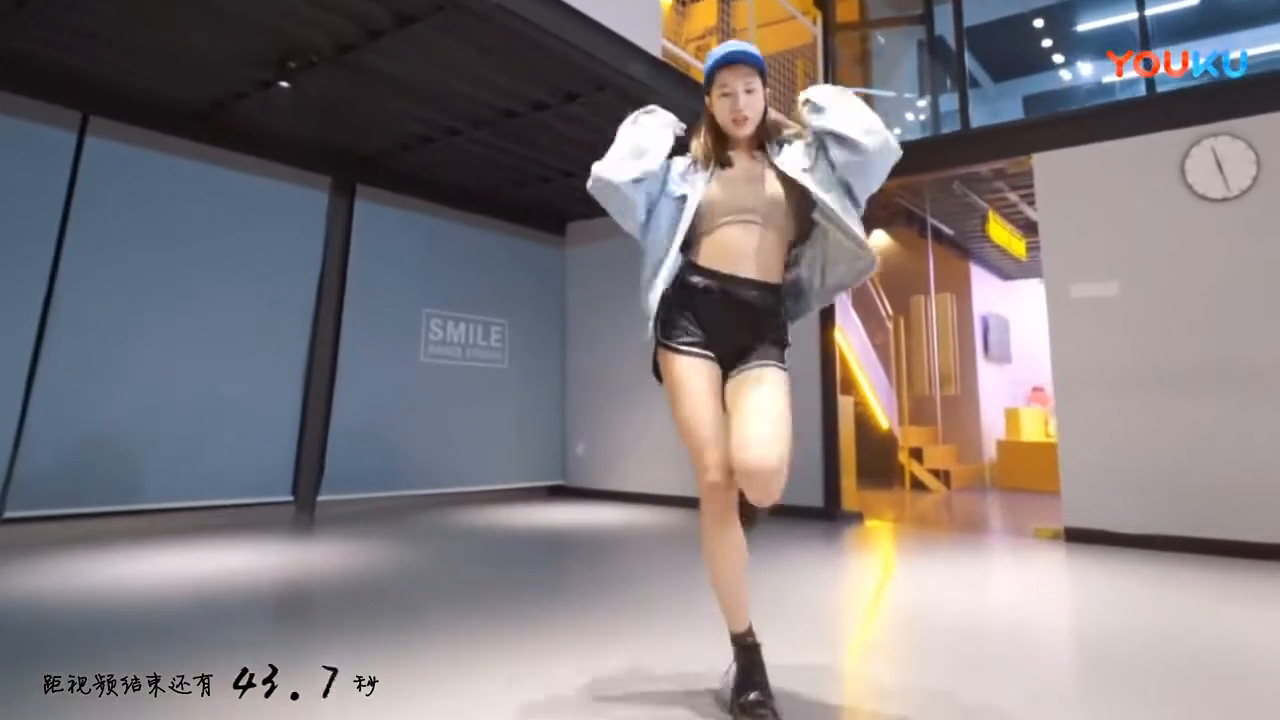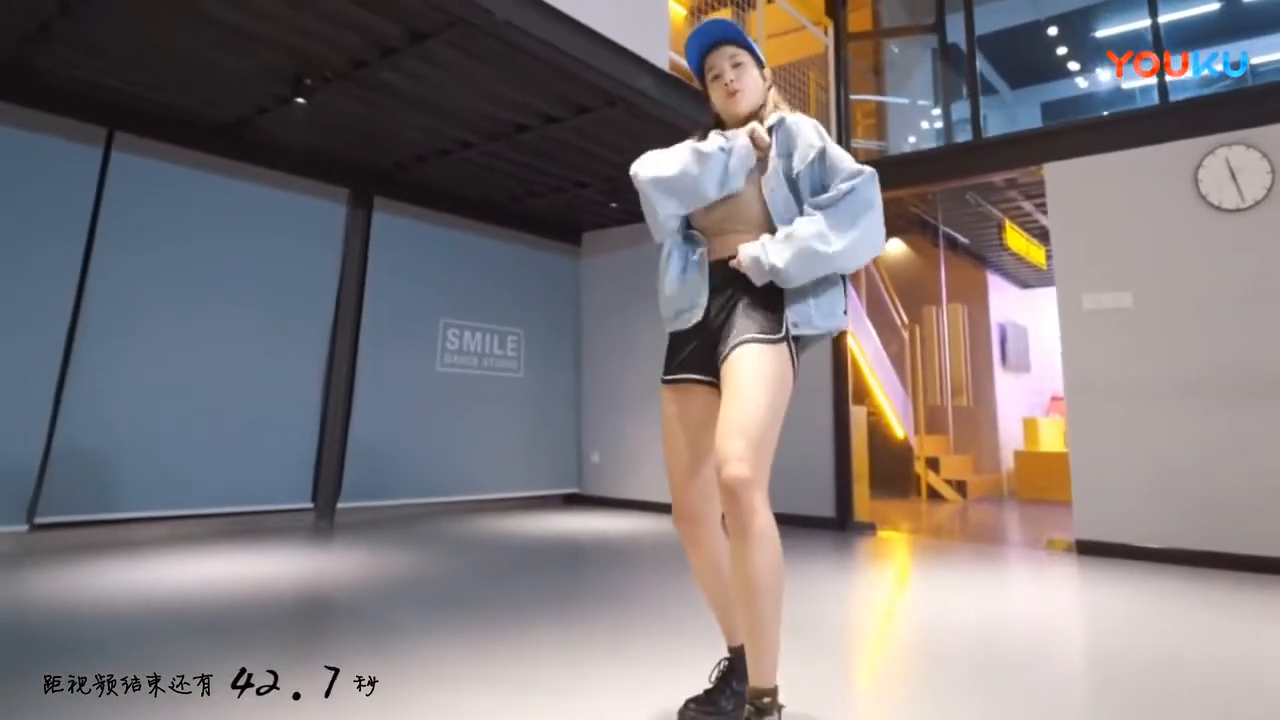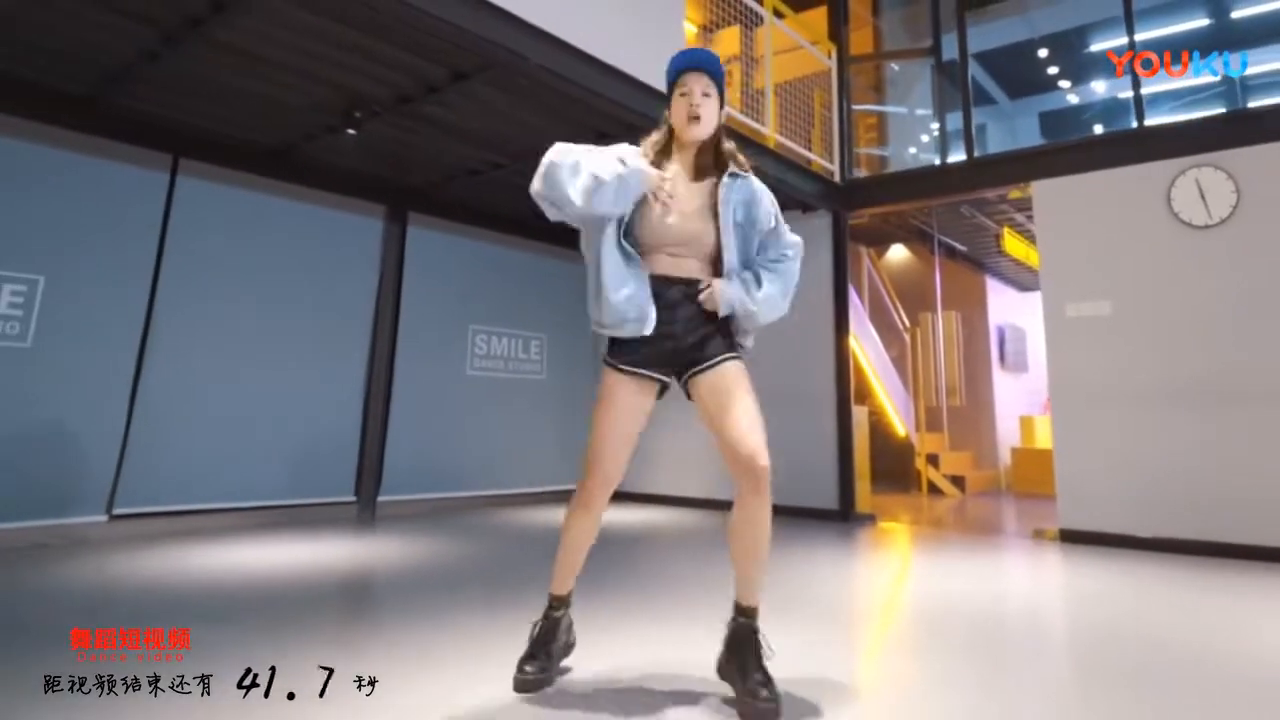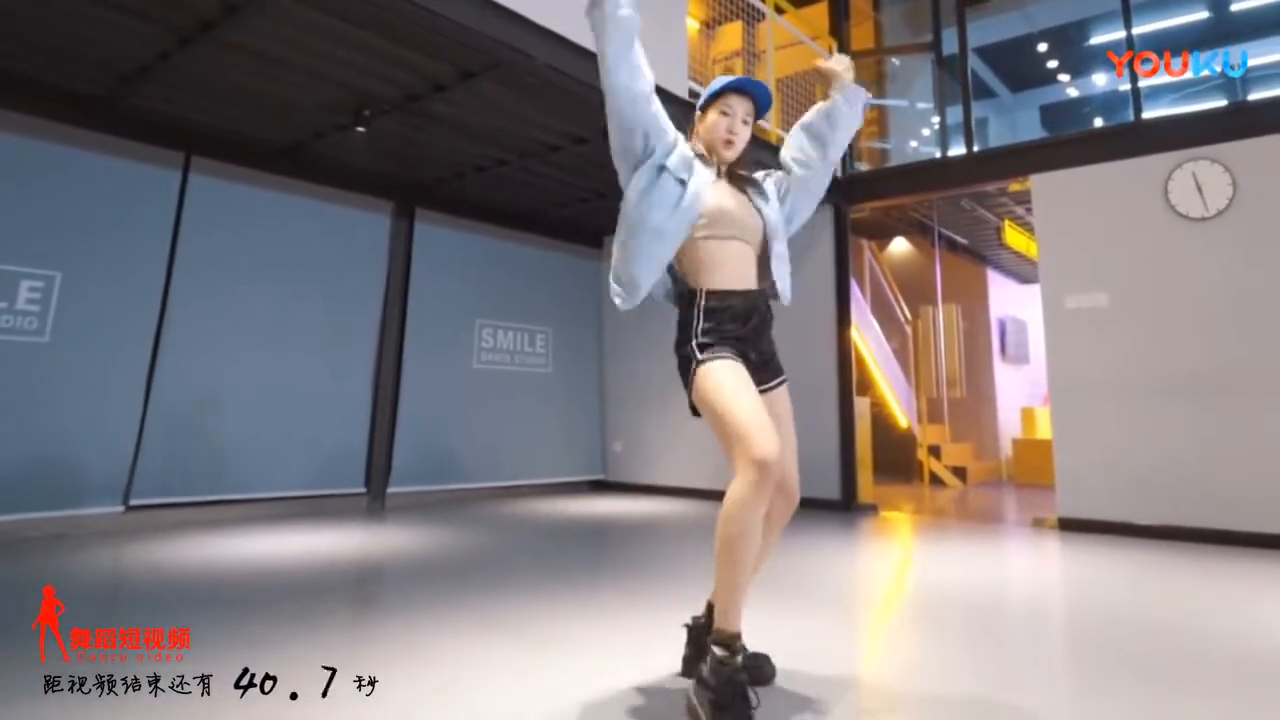
dt=1s
person 1, frame 1
left shoulder: (800, 161)
right shoulder: (687, 170)
left elbow: (876, 151)
right elbow: (611, 182)
left wrist: (819, 104)
right wrist: (652, 126)
left hip: (762, 326)
right hip: (693, 314)
left knee: (763, 475)
right knee: (716, 477)
left ankle: (740, 499)
right ankle: (747, 659)
person 1, frame 2
left shoulder: (798, 134)
right shoulder: (708, 155)
left elbow: (857, 206)
right elbow: (655, 185)
left wrist: (774, 257)
right wrist: (730, 149)
left hip: (762, 305)
right hip: (696, 314)
left knee: (739, 480)
right knee: (691, 510)
right ankle: (739, 664)
person 1, frame 3
left shoulder: (741, 187)
right shoulder: (632, 164)
left elbow: (782, 257)
right elbow: (554, 184)
left wrist: (739, 294)
right wrist: (629, 179)
left hip: (708, 332)
right hip: (640, 327)
left knee: (755, 468)
right knee: (597, 483)
left ankle: (744, 639)
right ankle: (555, 622)
person 1, frame 4
left shoulder: (758, 188)
right shoulder: (671, 162)
left elbow: (814, 152)
right elbow: (627, 95)
left wrist: (843, 93)
left hip: (757, 335)
right hip: (707, 329)
left knee: (783, 493)
right knee: (759, 459)
left ankle: (712, 630)
right ankle: (720, 660)
